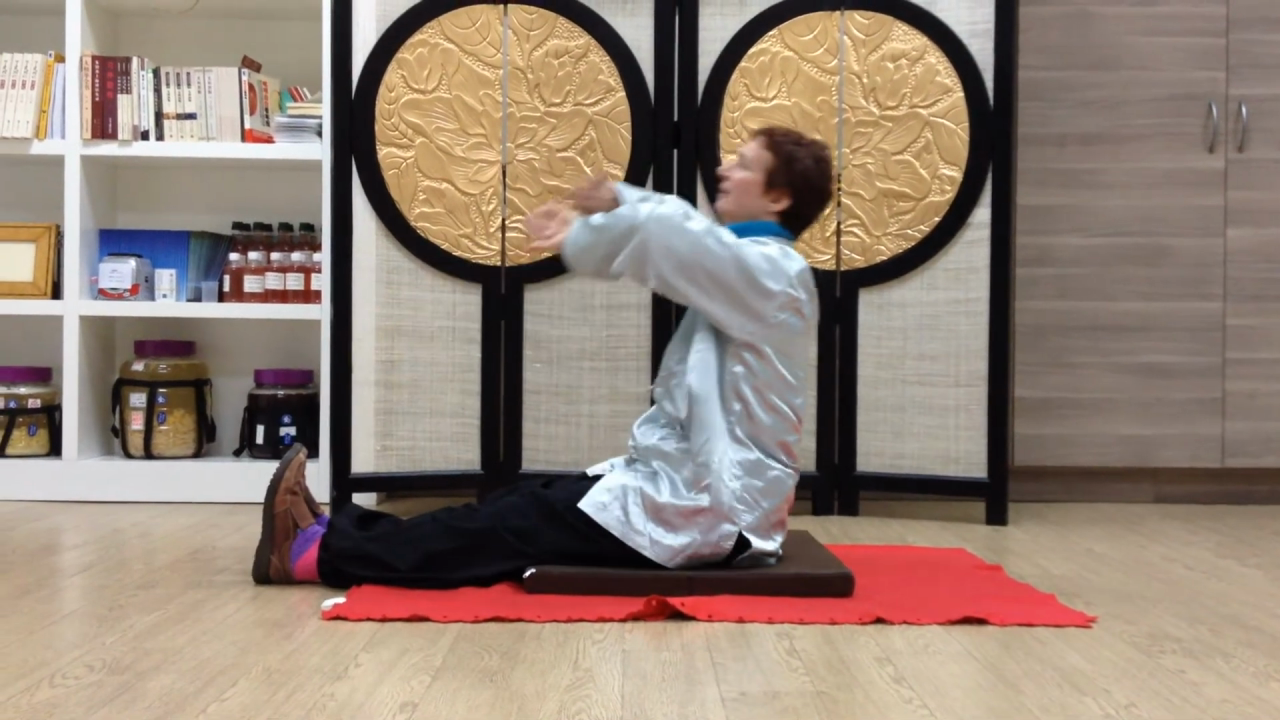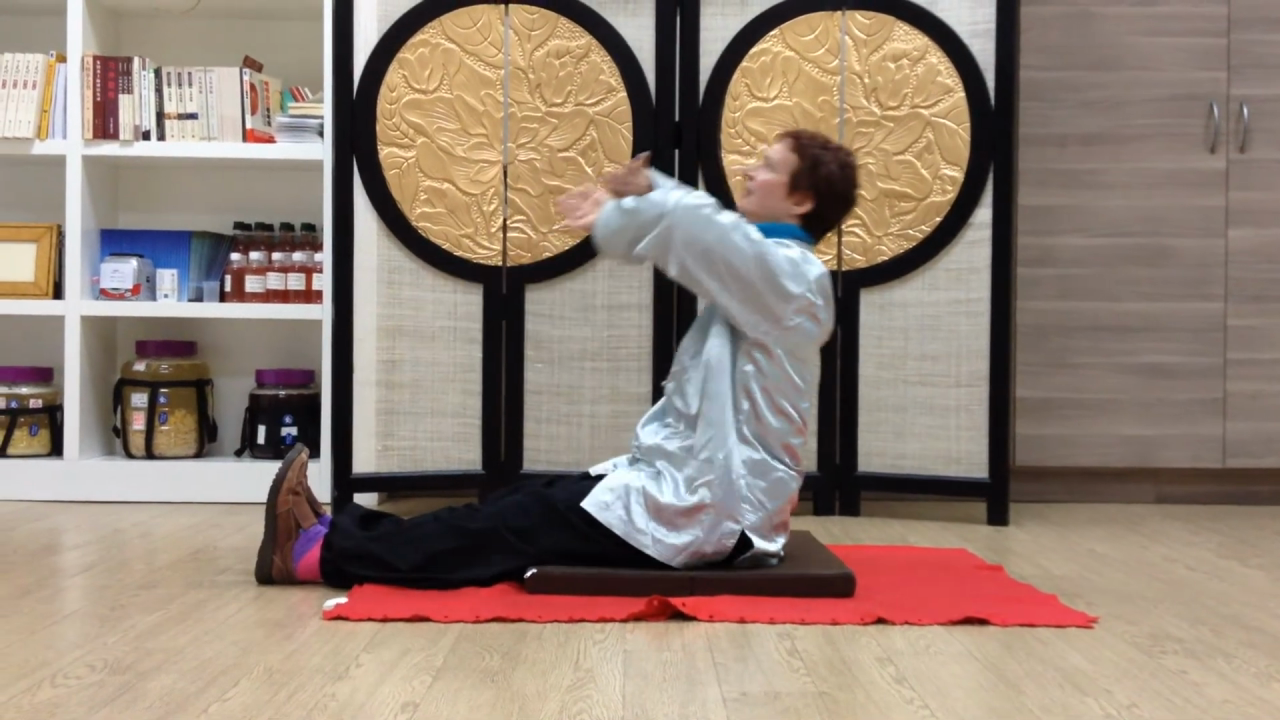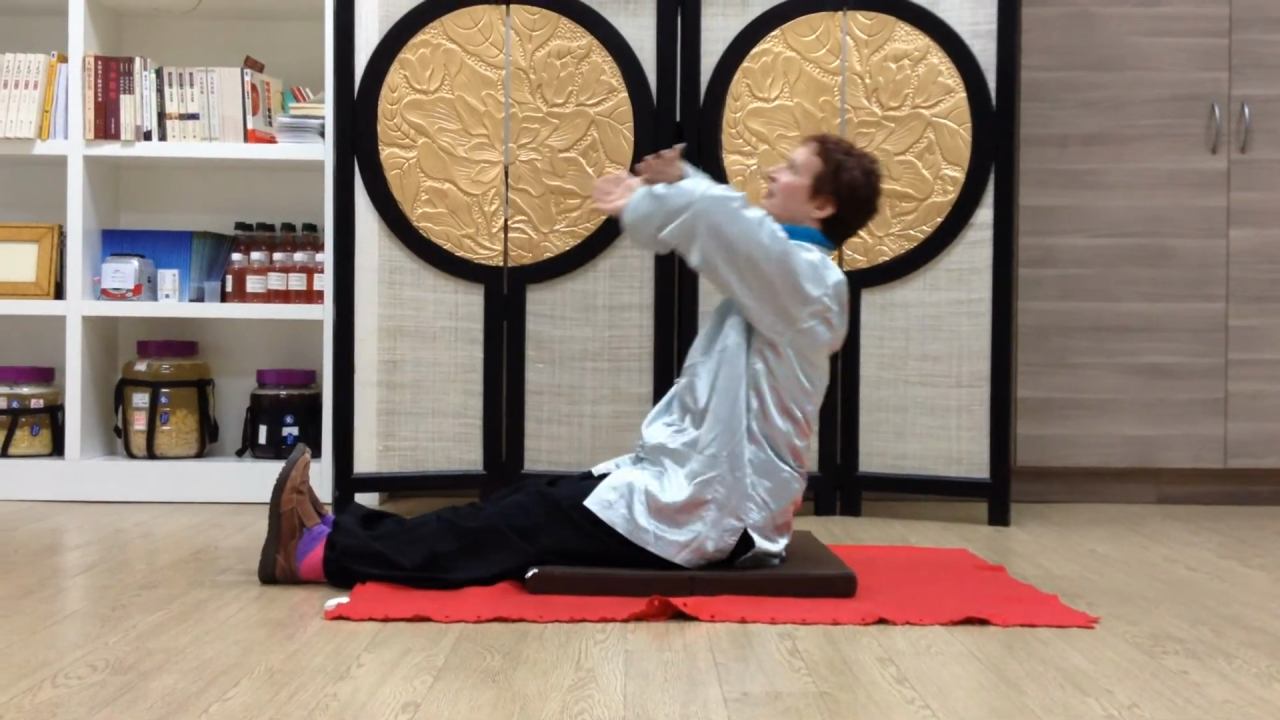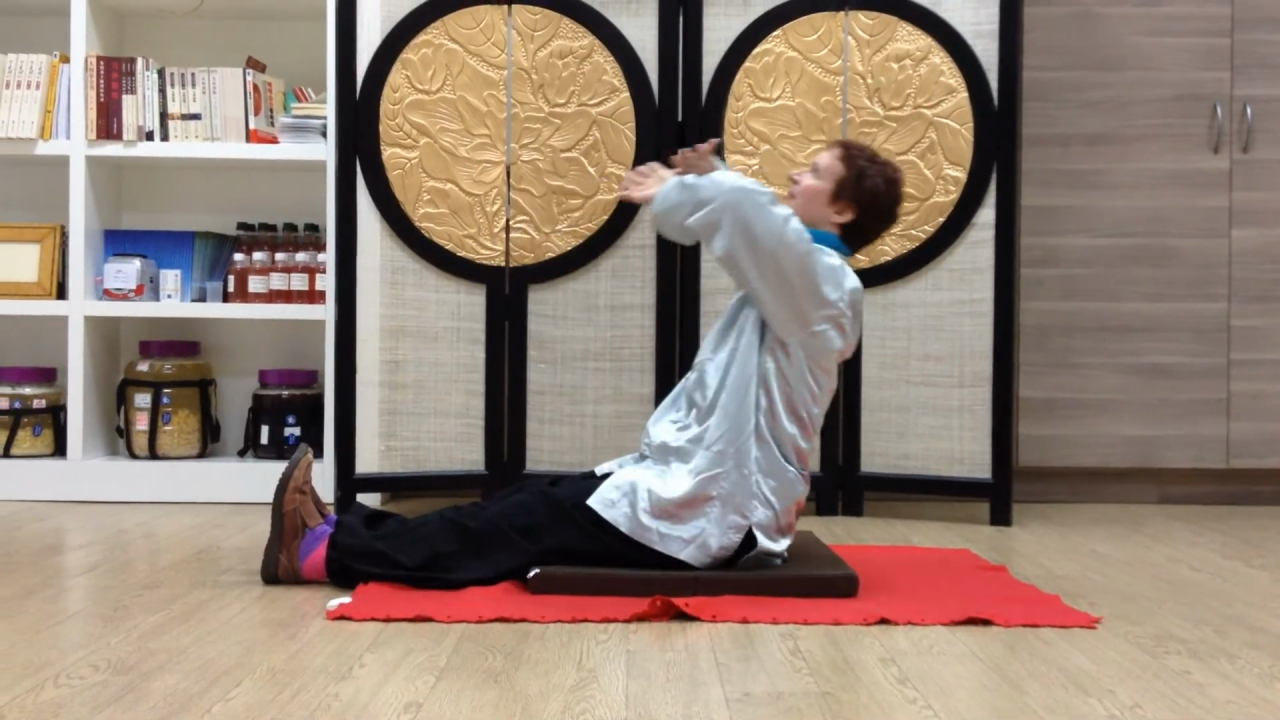
dt=0.1s
person 1, frame 1
left shoulder: (769, 273)
right shoulder: (758, 268)
left elbow: (664, 235)
right elbow: (675, 238)
left wrist: (597, 215)
right wrist: (599, 214)
left hip: (705, 512)
right hip: (691, 487)
left knee: (509, 530)
right knee: (517, 506)
left ankle: (312, 553)
right ankle: (333, 533)
person 1, frame 2
left shoulder: (787, 275)
right shoulder: (772, 269)
left elbow: (690, 224)
right elbow: (698, 229)
left wrist: (629, 196)
right wrist: (628, 198)
left hip: (708, 509)
right hip: (695, 487)
left knee: (513, 530)
right knee: (524, 507)
left ankle: (316, 552)
right ankle: (335, 535)
person 1, frame 3
left shoulder: (803, 279)
right shoulder: (792, 276)
left elbow: (719, 218)
right elbow: (721, 226)
left wrist: (654, 196)
right wrist: (656, 194)
left hip: (706, 513)
right hip: (693, 488)
left knee: (515, 529)
right knee: (521, 507)
left ankle: (322, 553)
right ankle: (337, 532)
person 1, frame 4
left shoulder: (818, 280)
right shoulder: (805, 279)
left elbow: (745, 207)
right elbow: (742, 221)
left wrist: (683, 187)
right wrist: (685, 185)
left hip: (711, 511)
right hip: (701, 491)
left knee: (521, 528)
right knee: (526, 505)
left ankle: (324, 552)
right ankle: (341, 532)
